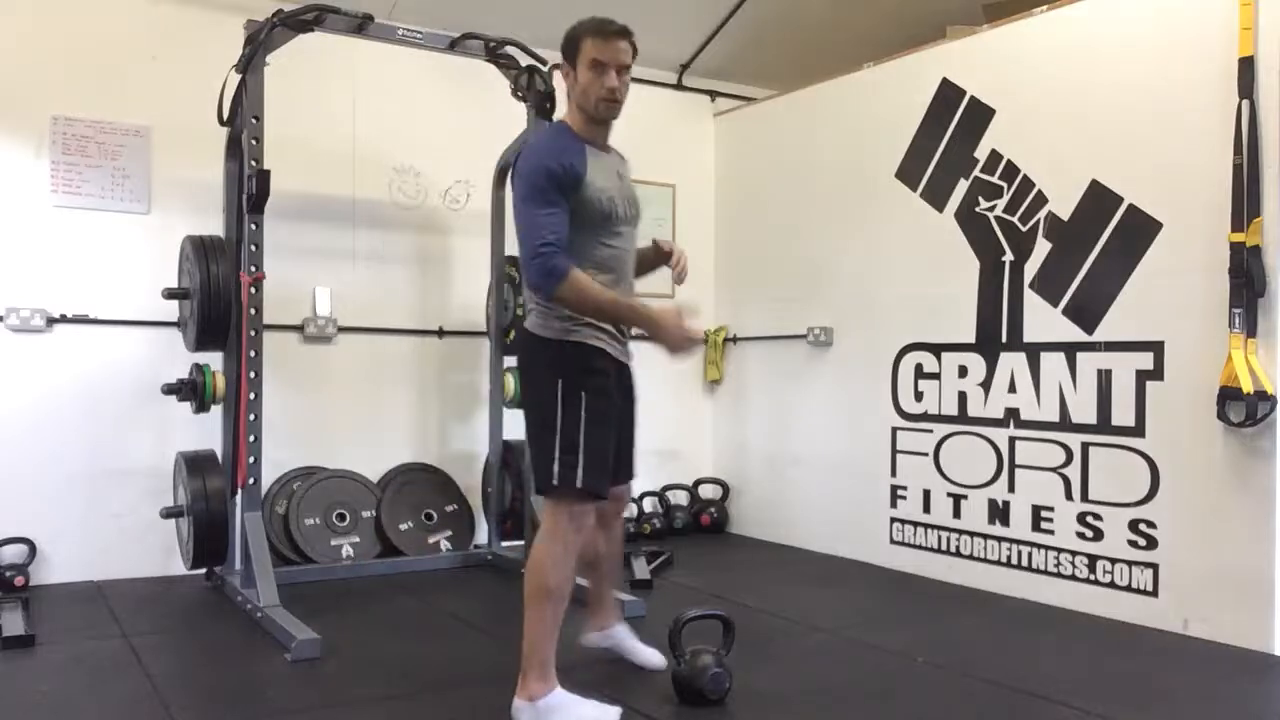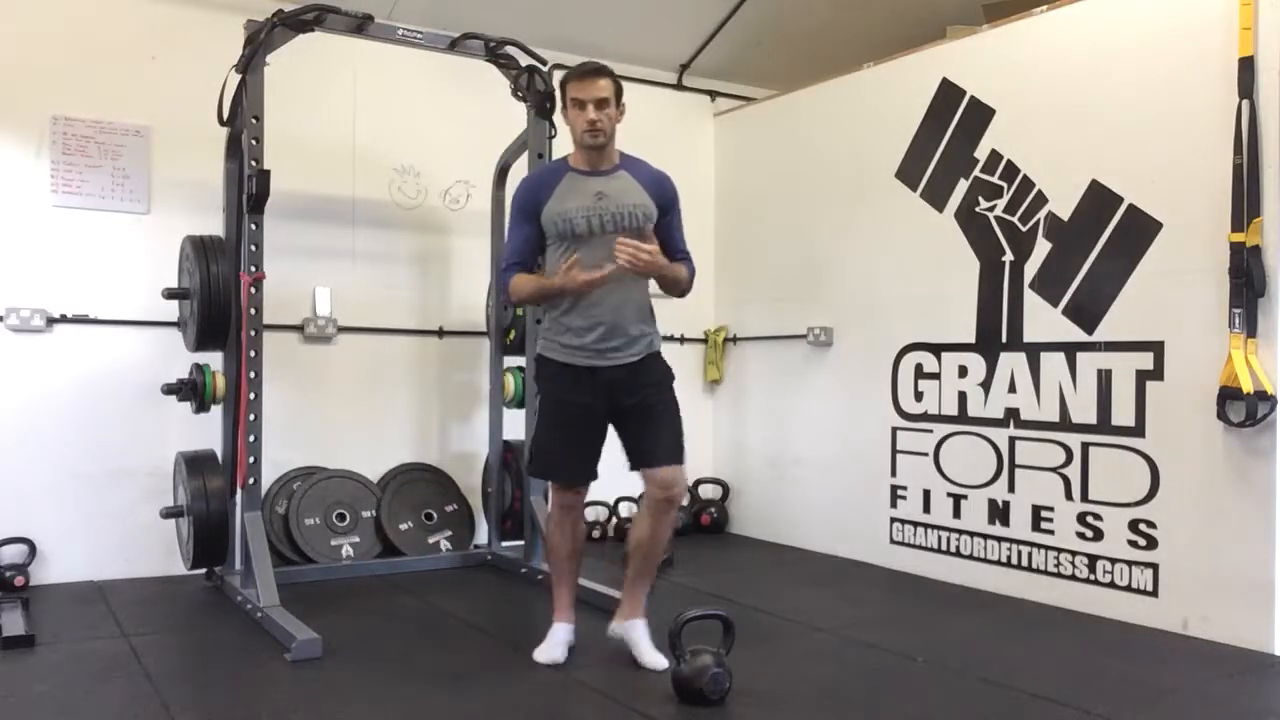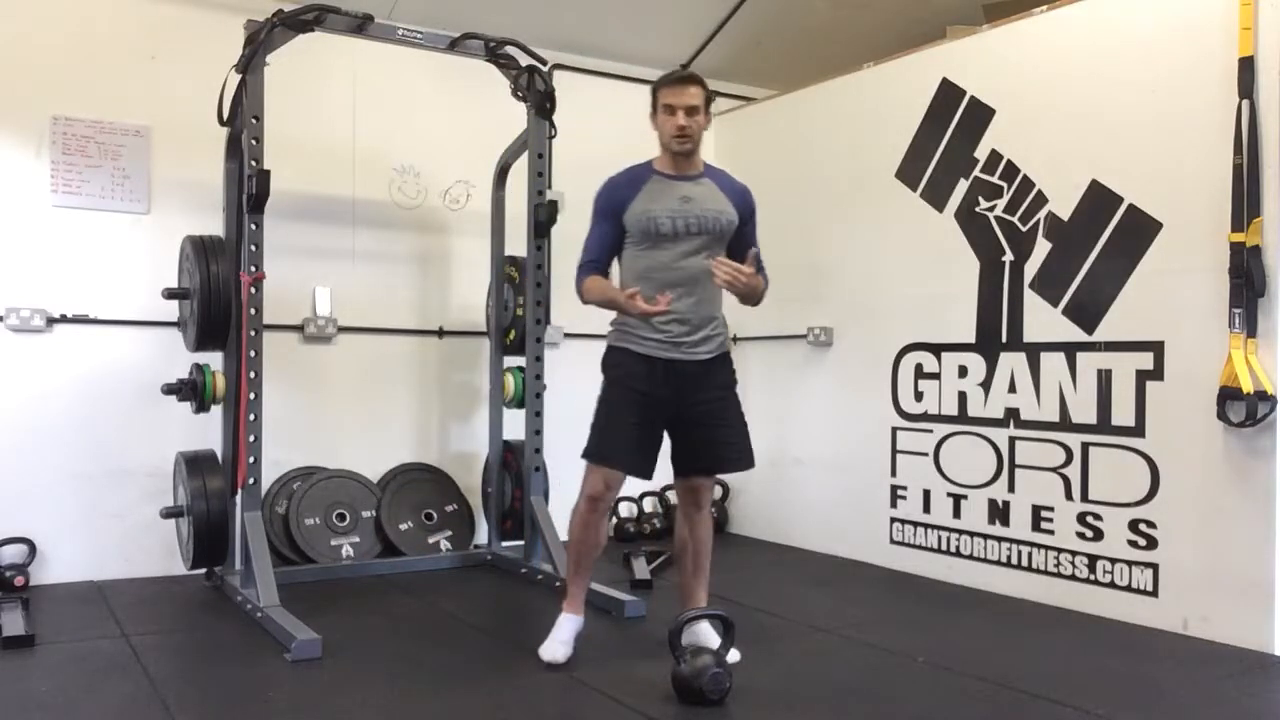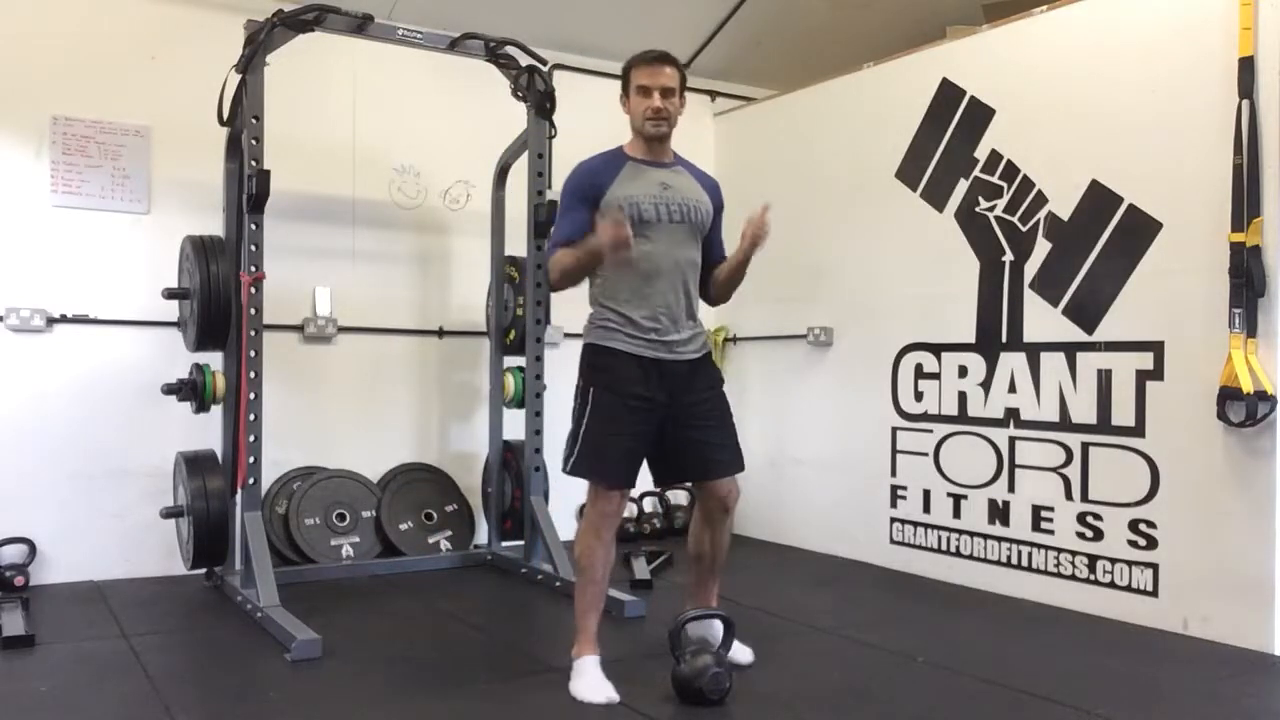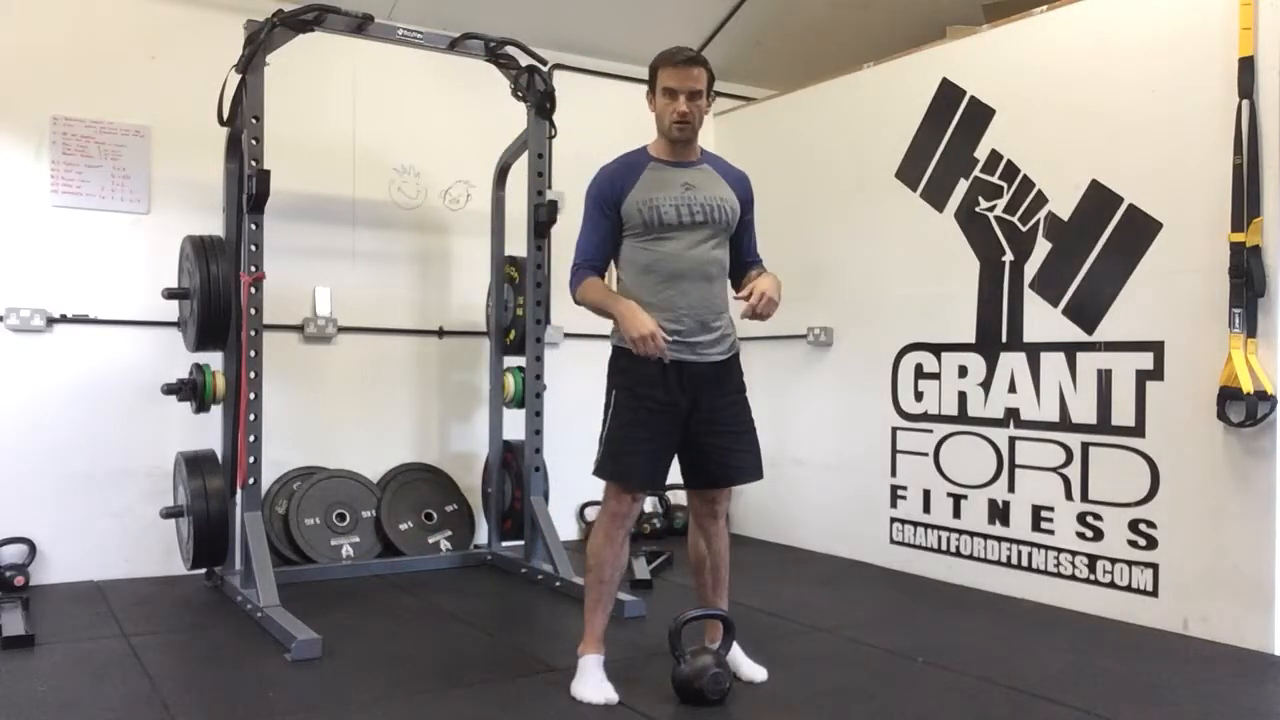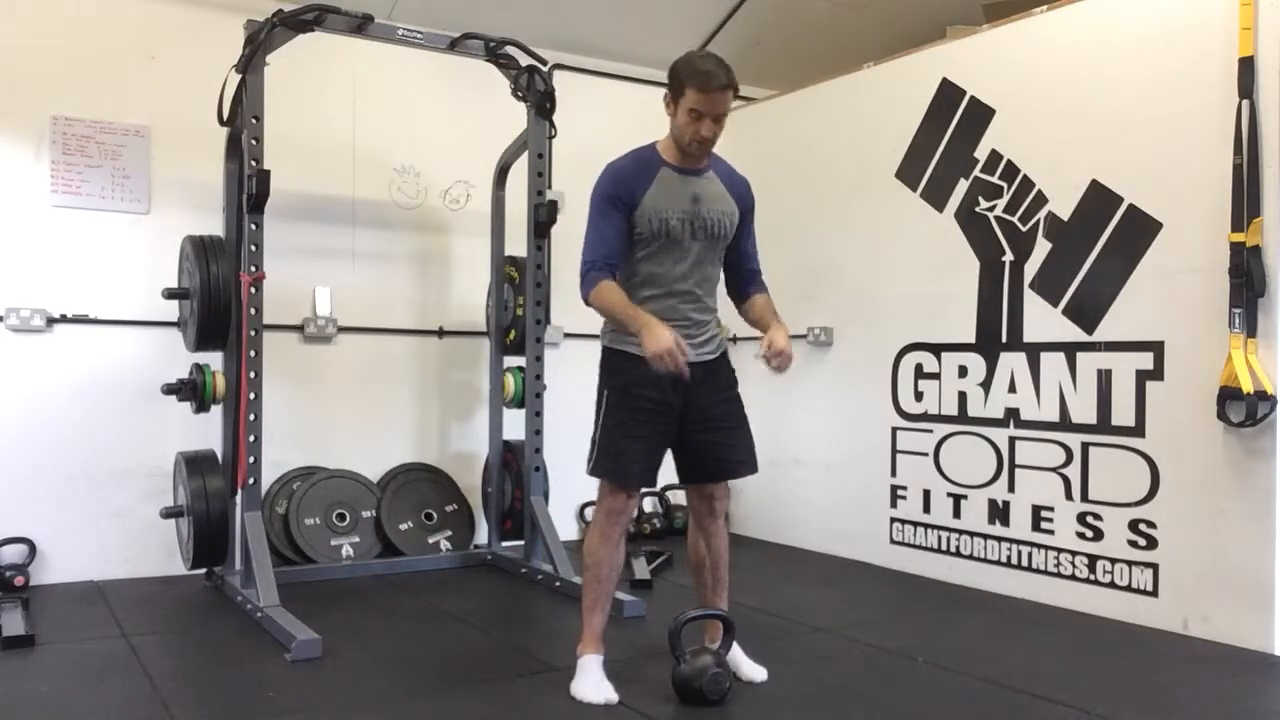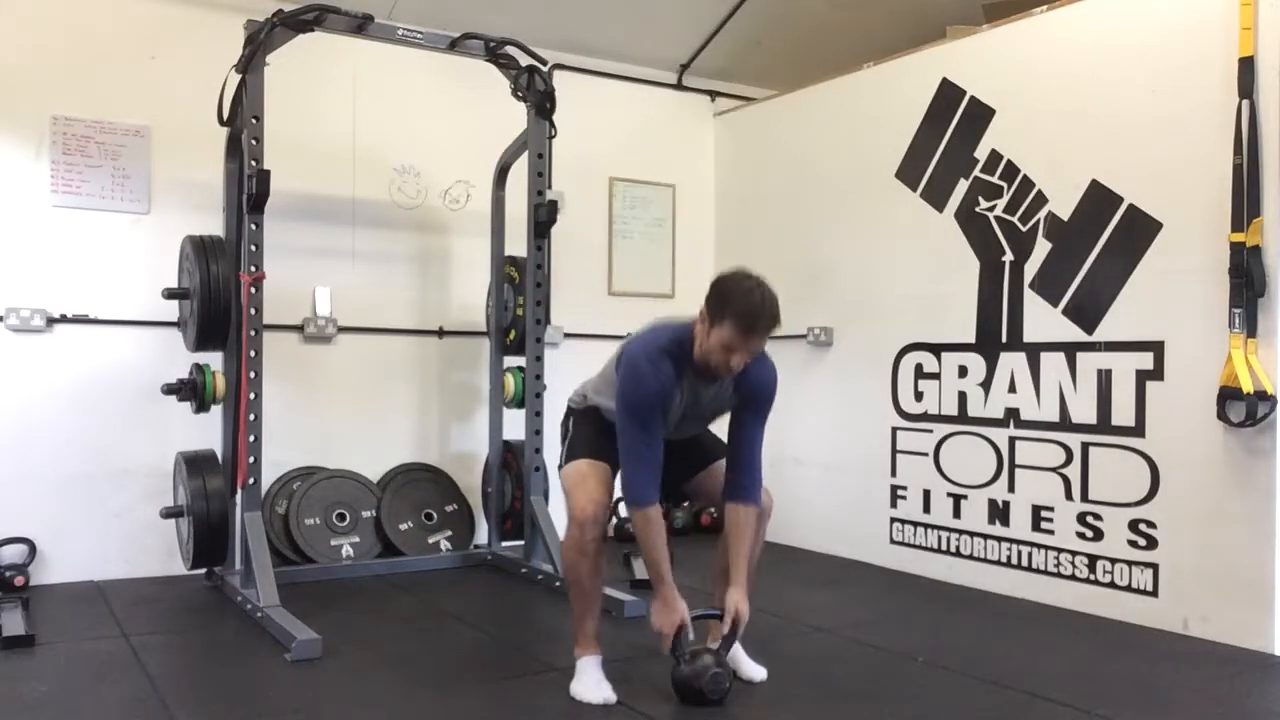
dt=0.7s
person 1, frame 1
left shoulder: (611, 160)
right shoulder: (548, 155)
right elbow: (548, 270)
left wrist: (652, 255)
right wrist: (652, 319)
left hip: (595, 351)
right hip: (568, 351)
left knee: (612, 499)
right knee: (570, 511)
left ankle: (604, 622)
person 1, frame 2
left shoulder: (655, 185)
right shoulder: (537, 189)
left elbow: (683, 276)
right elbow: (512, 280)
left wrist: (659, 266)
right wrist: (556, 284)
left hip: (640, 360)
right hip: (567, 366)
left knee: (668, 488)
right knee: (567, 498)
left ankle: (630, 616)
right ankle: (563, 621)
person 1, frame 3
left shoulder: (734, 196)
right shoulder: (621, 191)
left elbow: (757, 290)
right elbow: (587, 276)
left wrist: (747, 282)
right wrist: (621, 300)
left hip: (706, 364)
right hip: (636, 359)
left knee: (697, 495)
right knee: (599, 489)
left ankle: (697, 621)
right ankle: (572, 612)
person 1, frame 4
left shoulder: (704, 187)
right shoulder: (595, 175)
left elbow: (714, 289)
right elbow: (555, 276)
left wrist: (746, 251)
right wrist: (593, 249)
left hip: (690, 361)
right hip: (618, 359)
left knee: (720, 494)
right knee: (606, 503)
left ankle: (705, 620)
right ankle: (586, 654)
person 1, frame 5
left shoulder: (733, 183)
right shoulder: (616, 180)
left elbow: (742, 266)
right elbow: (583, 275)
left wrist: (764, 279)
right wrist: (622, 308)
left hip: (718, 365)
right hip: (644, 365)
left knee: (713, 506)
right knee: (621, 504)
left ankle: (716, 640)
right ankle: (591, 653)
person 1, frame 6
left shoulder: (734, 188)
right shoulder: (624, 178)
left elbow: (744, 280)
right elbow: (595, 279)
left wrist: (772, 330)
right wrist: (647, 331)
left hip: (708, 364)
right hip: (633, 364)
left knee: (711, 503)
right knee: (616, 504)
left ankle: (716, 639)
right ankle: (589, 653)
person 1, frame 7
left shoulder: (758, 376)
right shoulder: (649, 360)
left elbow: (742, 478)
right elbow: (641, 484)
left wrist: (737, 585)
right wrist: (665, 593)
left hip: (677, 433)
right hip: (600, 421)
left knee: (758, 504)
right knee: (588, 512)
left ankle: (721, 639)
right ankle: (587, 656)
